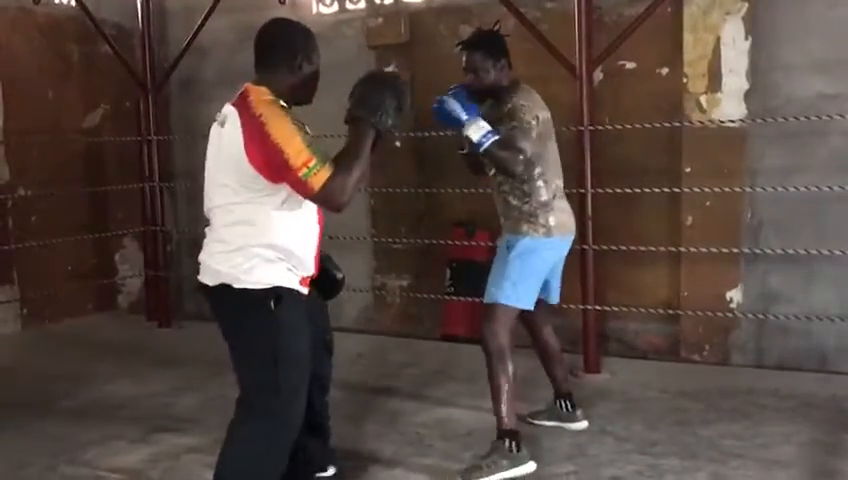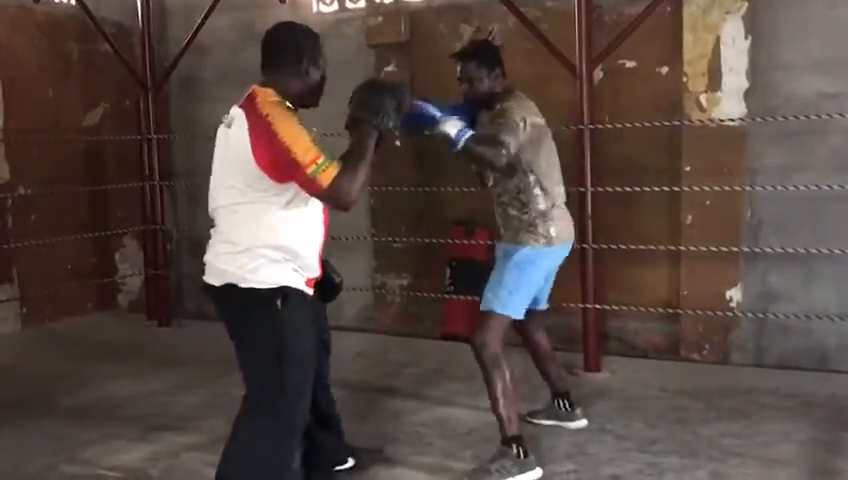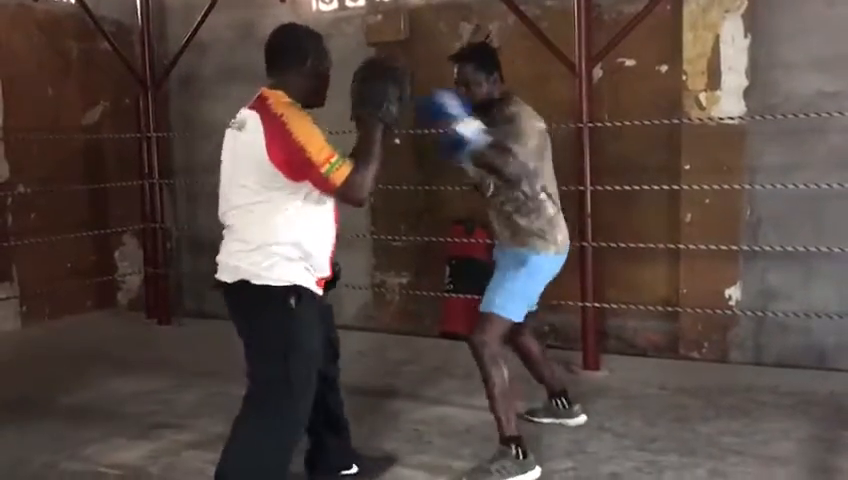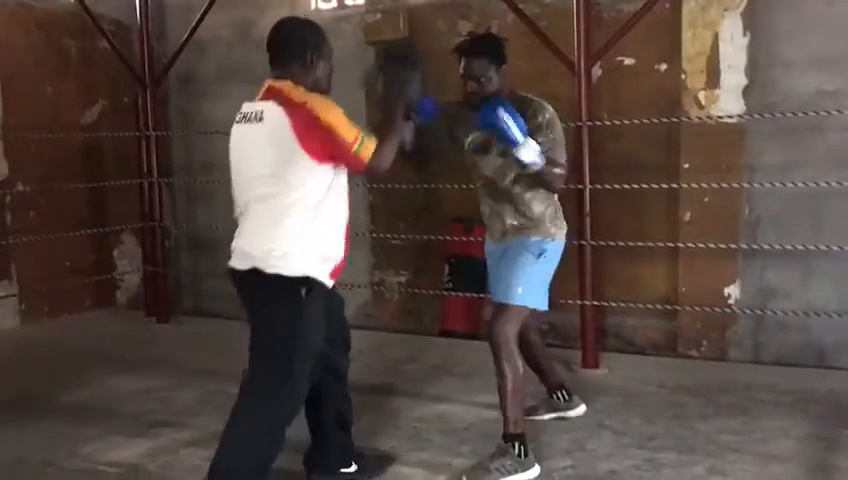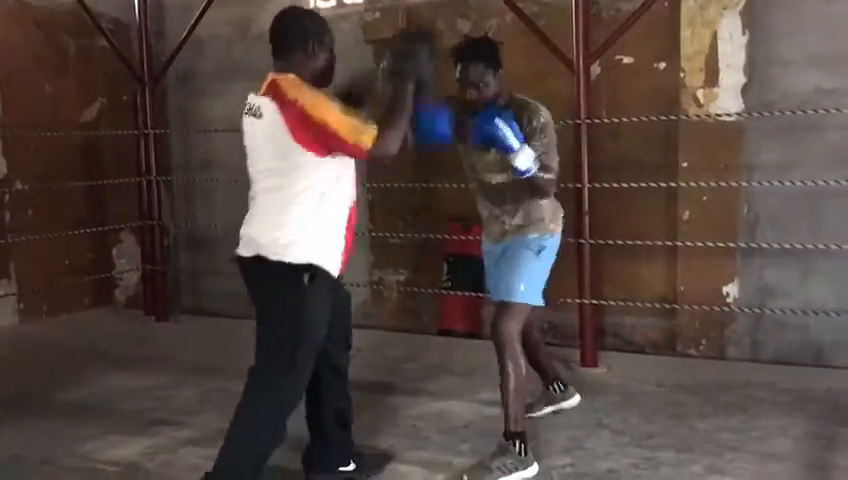
dt=0.1s
person 1, frame 1
left shoulder: (244, 110)
right shoulder: (267, 117)
right elbow: (335, 193)
left wrist: (316, 230)
right wrist: (366, 127)
left hip: (268, 279)
right hip: (255, 286)
left knee: (302, 371)
right knee: (273, 405)
person 1, frame 2
left shoulder: (250, 112)
right shoulder: (275, 120)
right elbow: (343, 193)
right wrist: (368, 129)
left hip: (272, 278)
right hip: (260, 285)
left knee: (307, 369)
right knee: (276, 404)
person 1, frame 3
left shoulder: (255, 114)
right shoulder: (286, 120)
right elbow: (356, 188)
right wrist: (372, 124)
left hip: (279, 277)
right hip: (271, 283)
left knee: (319, 370)
right knee: (280, 402)
person 1, frame 4
left shoulder: (256, 110)
right shoulder: (307, 109)
right elbow: (379, 157)
right wrist: (398, 105)
left hip: (292, 268)
right hip: (285, 274)
left knee: (329, 363)
right knee: (273, 391)
person 1, frame 5
left shoulder: (266, 100)
right shoulder: (303, 104)
right elbow: (386, 144)
right wrist: (405, 84)
left hip: (300, 259)
right hip: (290, 263)
left knee: (329, 358)
right knee: (279, 381)
person 2, frame 1
left shoulder: (521, 105)
right shoulder: (501, 106)
left elbow: (515, 167)
right elbow: (480, 167)
left wrist: (474, 125)
right wrist: (465, 128)
left hip: (534, 231)
right hip: (549, 229)
left knee: (494, 330)
right knee: (536, 318)
right ankle: (566, 405)
person 2, frame 2
left shoulder: (512, 111)
right shoulder: (503, 111)
left elbow: (495, 159)
right elbow: (493, 170)
left wrist: (450, 126)
right wrist: (460, 132)
left hip: (535, 241)
right hip: (547, 235)
left knee: (485, 338)
right knee: (528, 323)
right ankle: (565, 406)
person 2, frame 3
left shoulder: (516, 118)
right shoulder: (496, 118)
left elbow: (510, 173)
right elbow: (492, 179)
left wrist: (466, 127)
right wrist: (465, 155)
left hip: (534, 245)
right hip: (520, 242)
left knee: (484, 340)
right knee: (513, 330)
right ankle: (563, 403)
person 2, frame 4
left shoulder: (537, 113)
right shoulder: (459, 113)
left elbow: (555, 181)
right elbow: (421, 151)
left wrist: (522, 143)
right wrist: (420, 128)
left hip: (537, 235)
right hip: (498, 237)
left knee: (501, 332)
right knee: (517, 325)
right ankle: (563, 398)
person 2, frame 5
left shoulder: (532, 115)
right shoulder: (459, 113)
left elbow: (546, 188)
left wrist: (516, 151)
left hip: (534, 233)
right hip: (495, 235)
left knee: (505, 329)
right knee: (519, 322)
right ankle: (558, 388)
